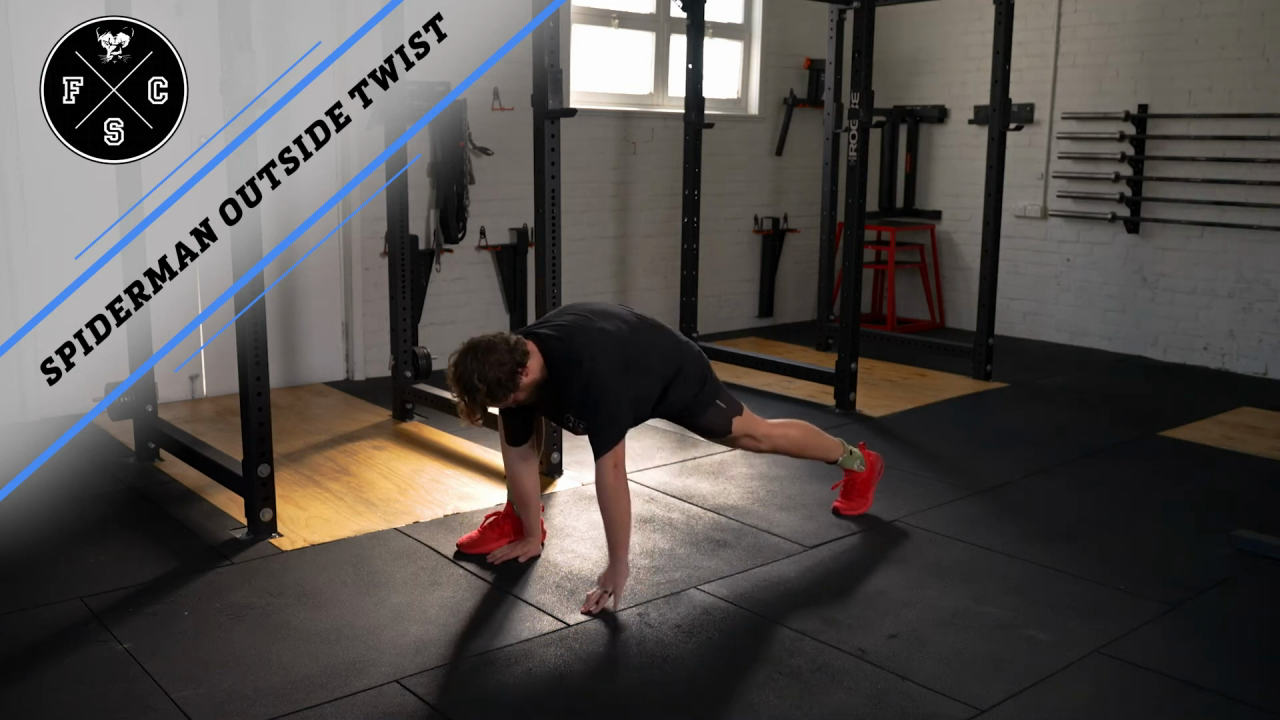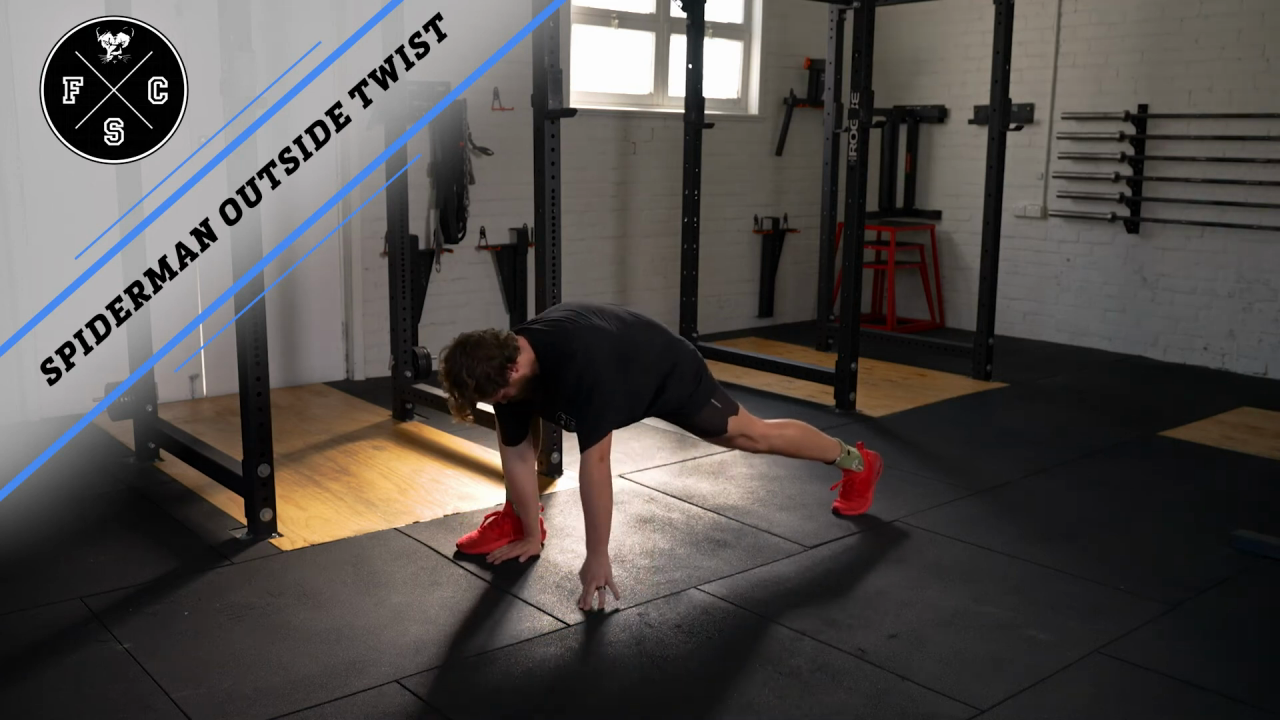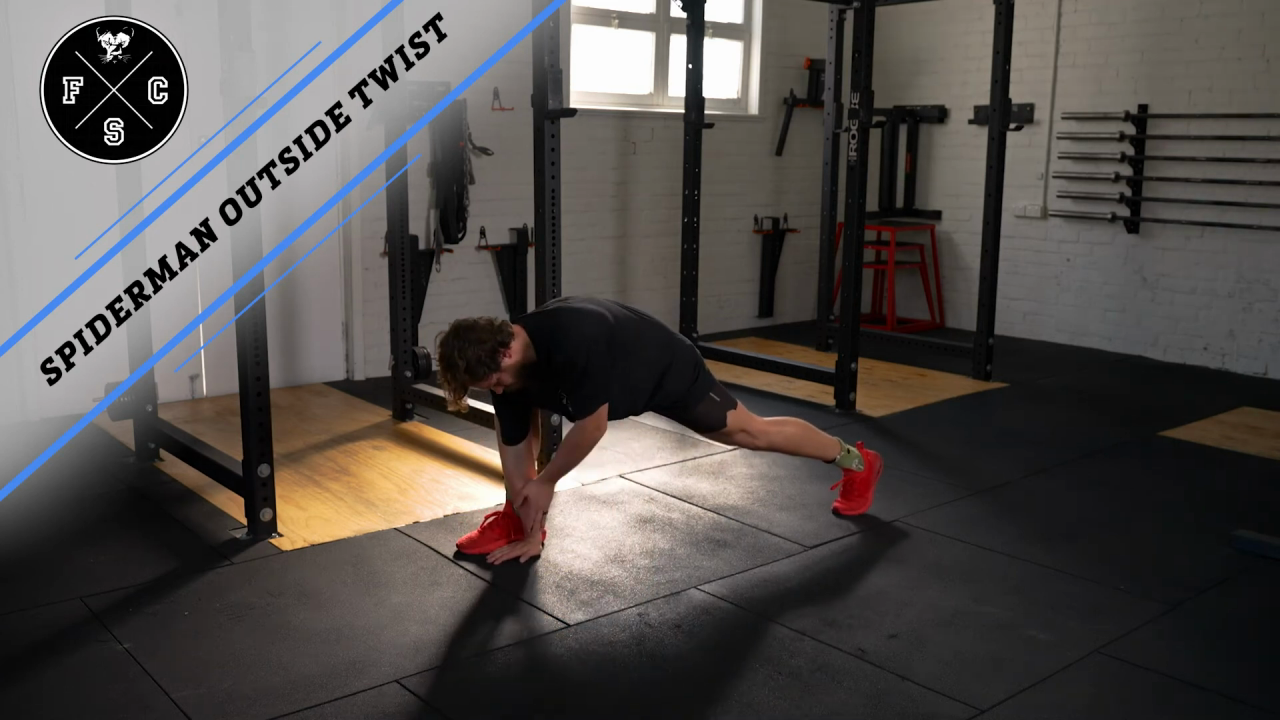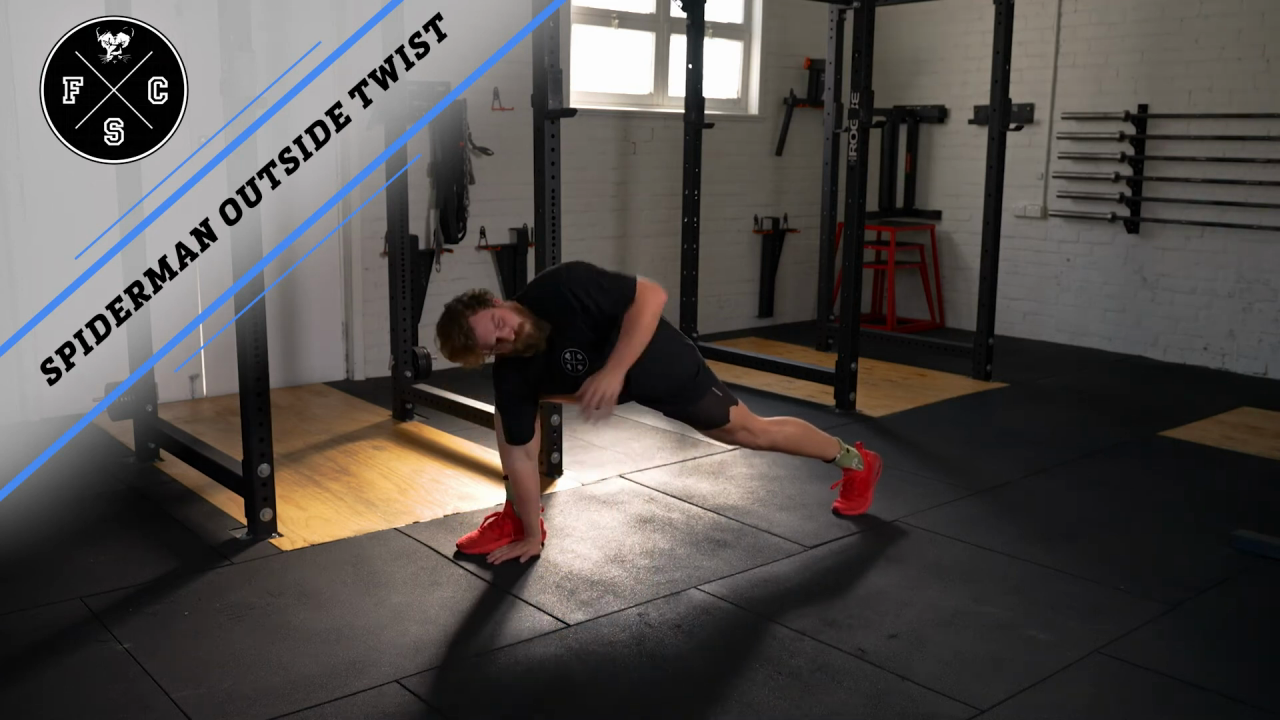
dt=0.5s
person 1, frame 1
left shoulder: (588, 372)
right shoulder: (512, 363)
left elbow: (610, 471)
right elbow: (520, 453)
left wrist: (618, 564)
right wrist: (530, 534)
left hip: (675, 374)
right hip: (626, 362)
left knee: (753, 434)
right knee: (520, 429)
left ankle: (856, 461)
right ankle: (515, 518)
person 1, frame 2
left shoulder: (581, 363)
right shoulder: (505, 364)
left elbow: (595, 464)
right elbow: (517, 454)
left wrist: (598, 557)
right wrist: (530, 535)
left hip: (671, 373)
right hip: (624, 374)
left knee: (750, 434)
right knee: (522, 426)
left ankle: (856, 461)
right ankle: (515, 518)
person 1, frame 3
left shoulder: (574, 339)
right shoulder: (505, 367)
left elbow: (591, 428)
right elbow: (517, 450)
left wrist: (545, 483)
right wrist: (529, 534)
left hip: (671, 372)
right hip: (619, 377)
left knee: (750, 431)
right knee: (519, 421)
left ankle: (853, 460)
right ankle: (516, 513)
person 1, frame 4
left shoulder: (562, 288)
right shoulder: (511, 374)
left elbow: (651, 295)
right elbow: (521, 456)
left wrist: (613, 370)
right wrist: (531, 535)
left hip: (666, 368)
right hip: (603, 385)
left knee: (749, 430)
right knee: (514, 422)
left ankle: (853, 459)
right ankle: (515, 518)
